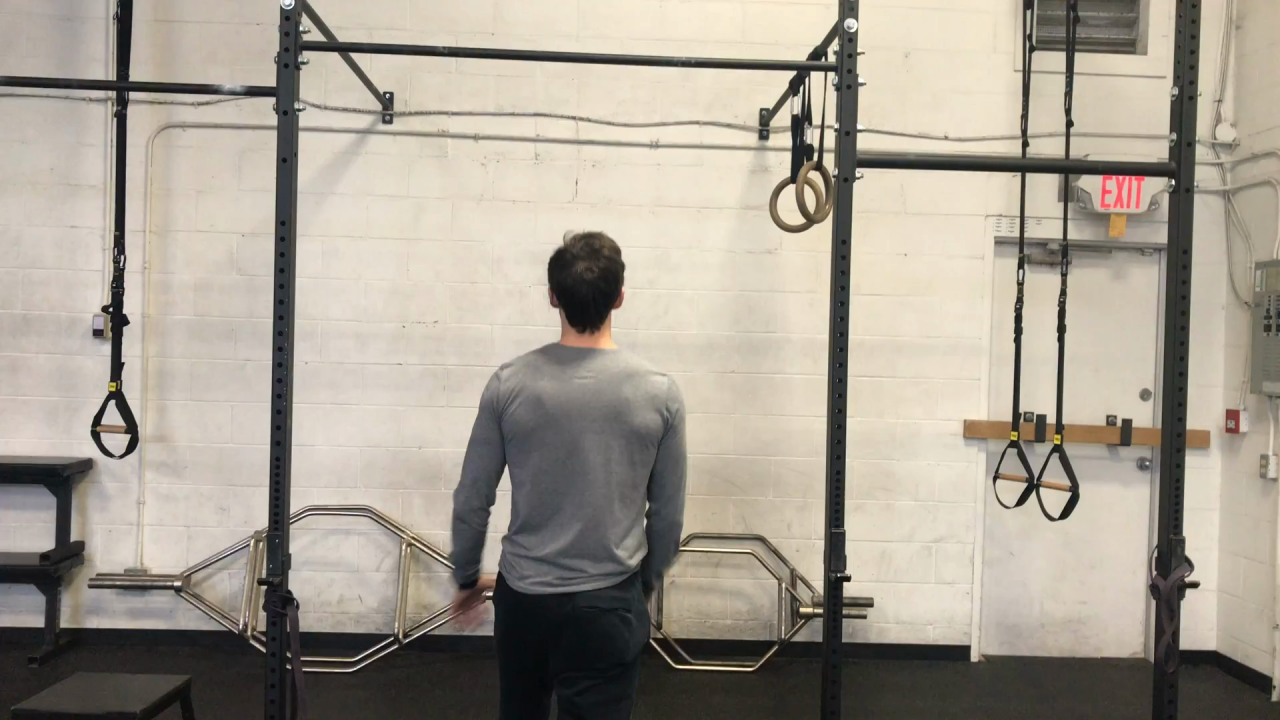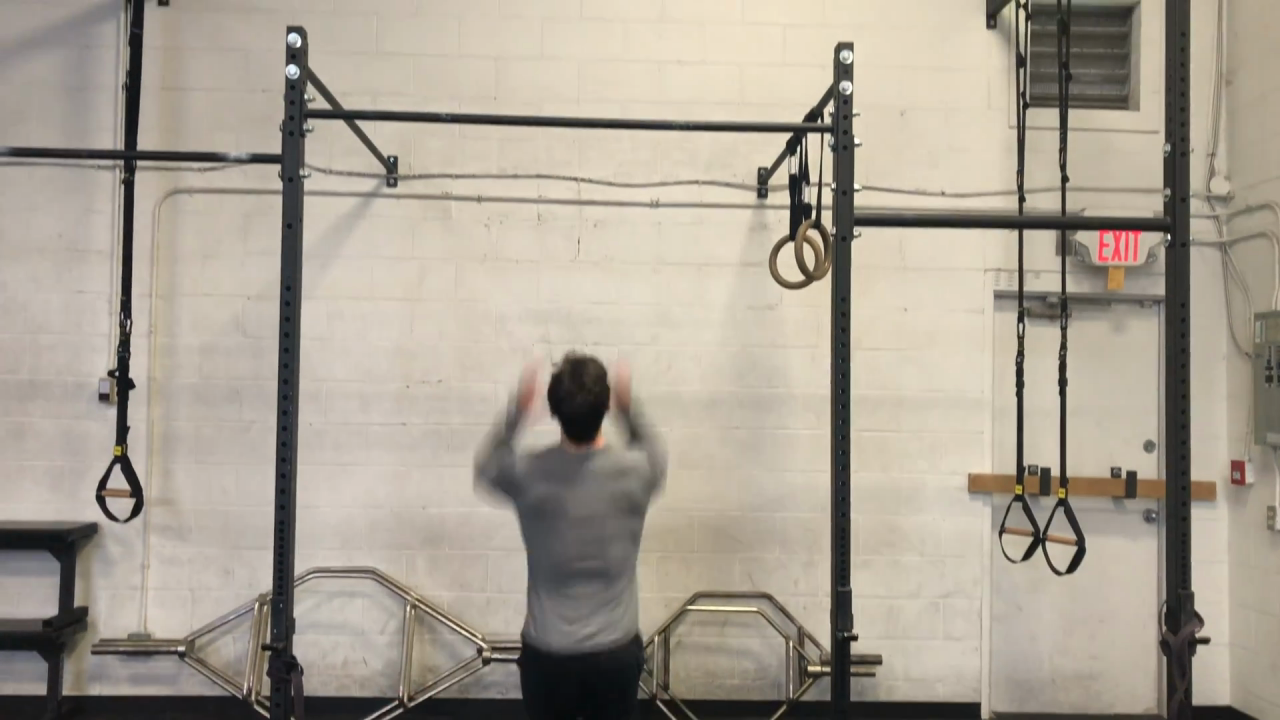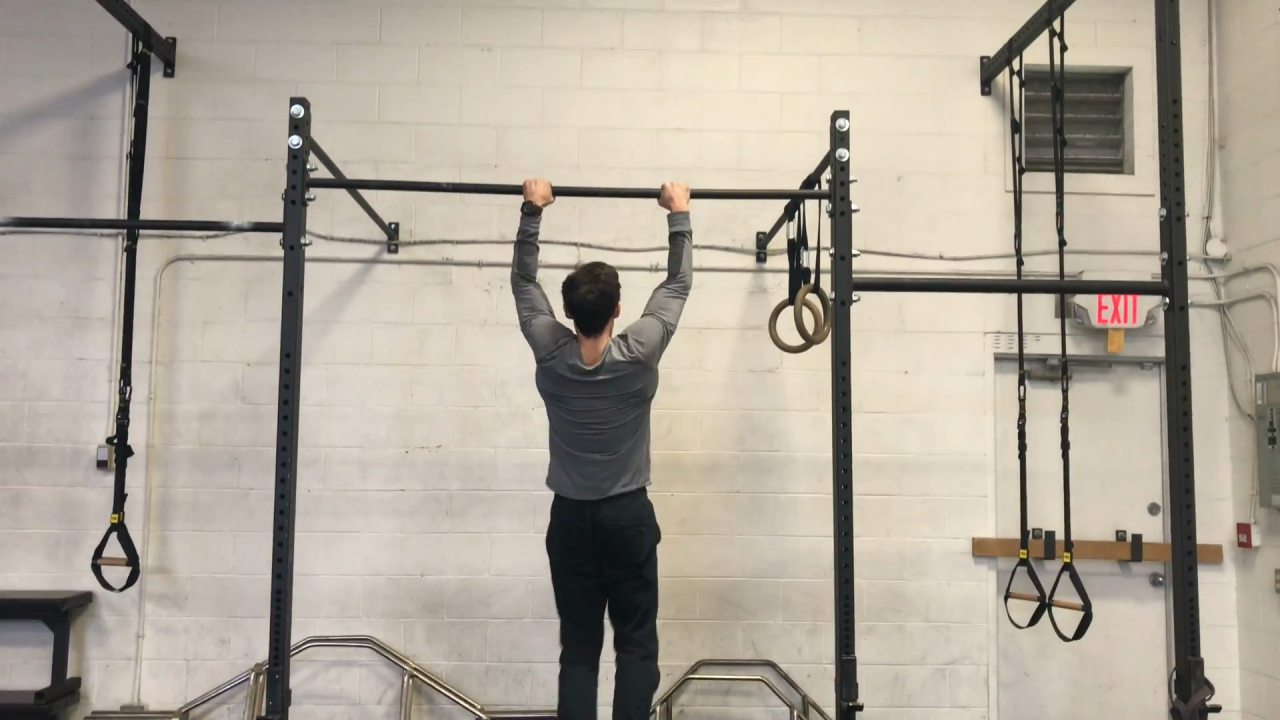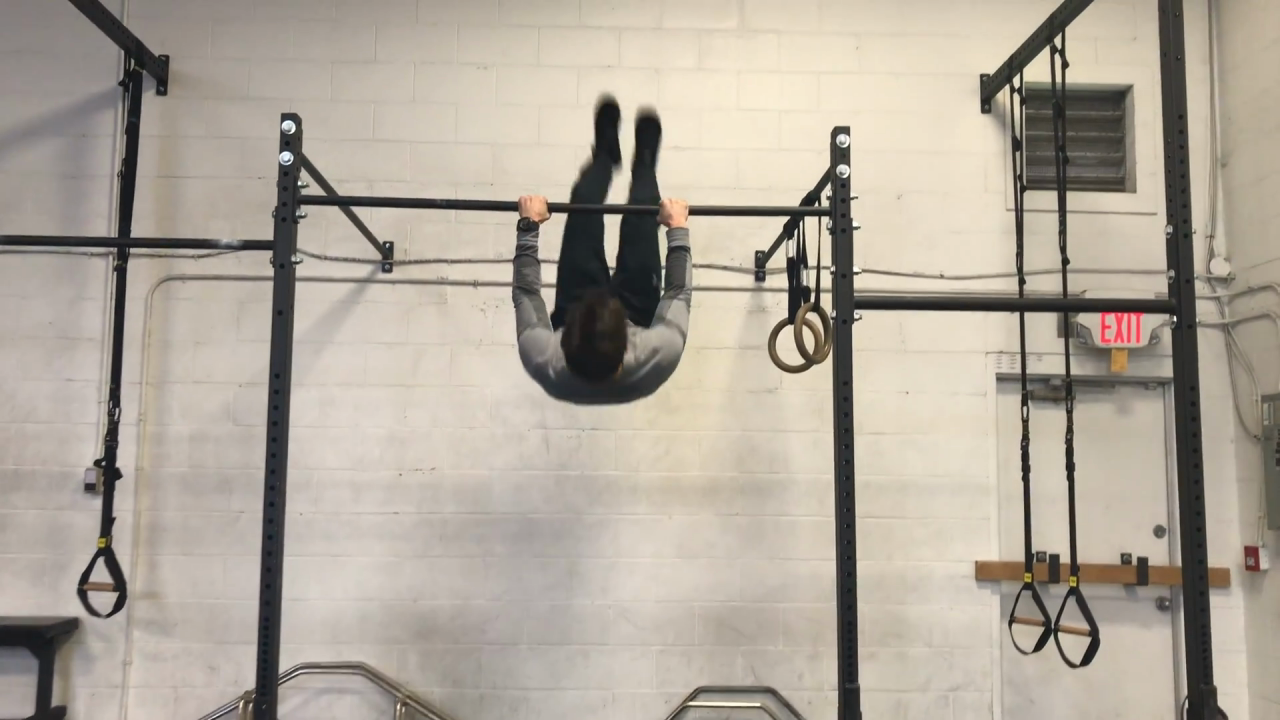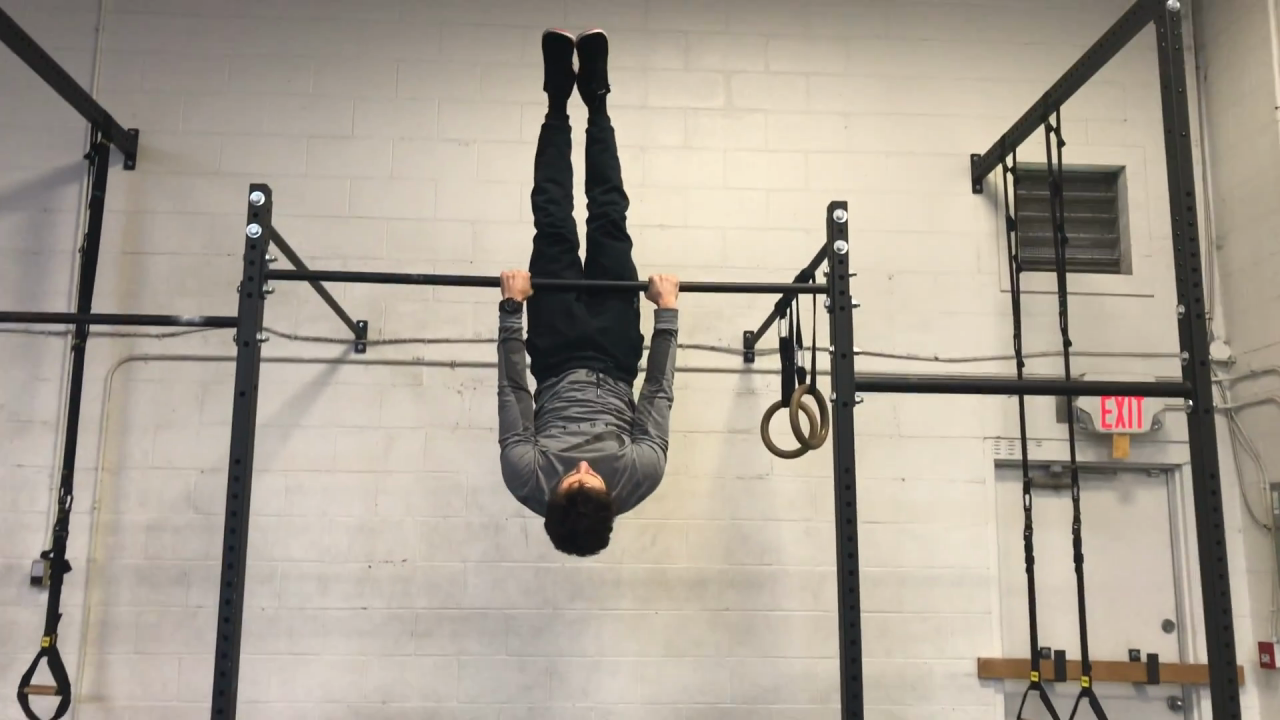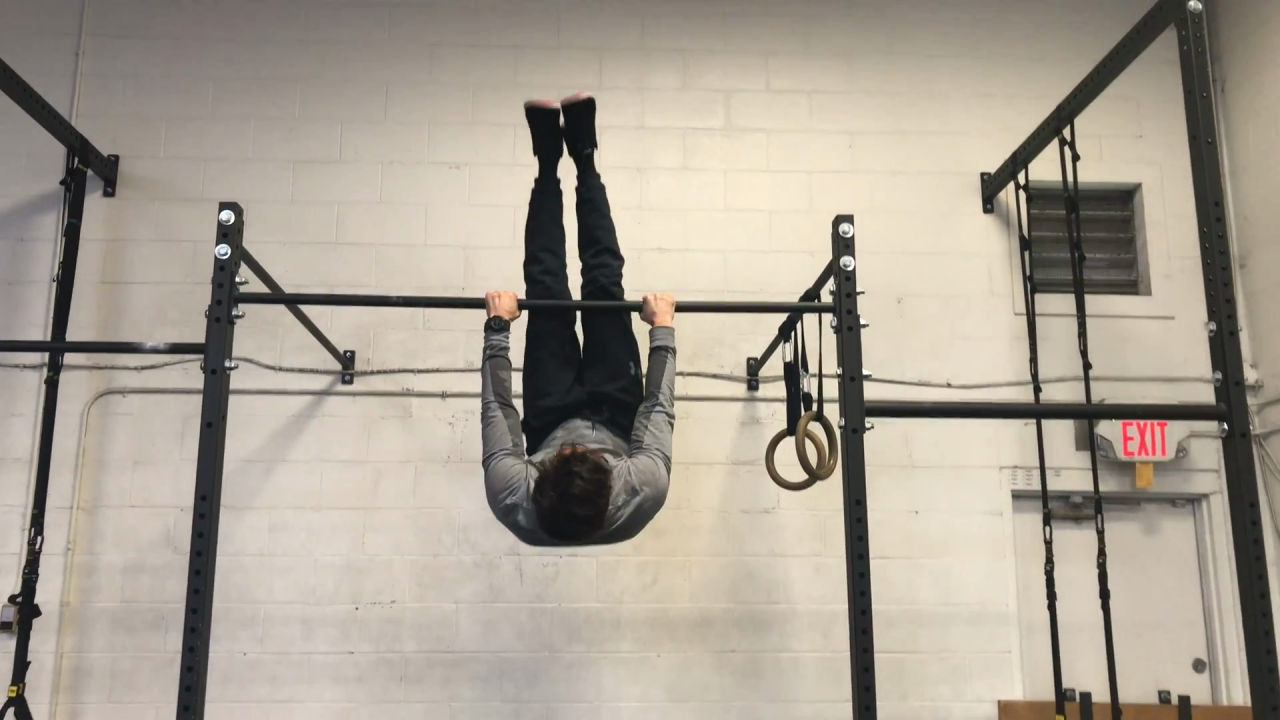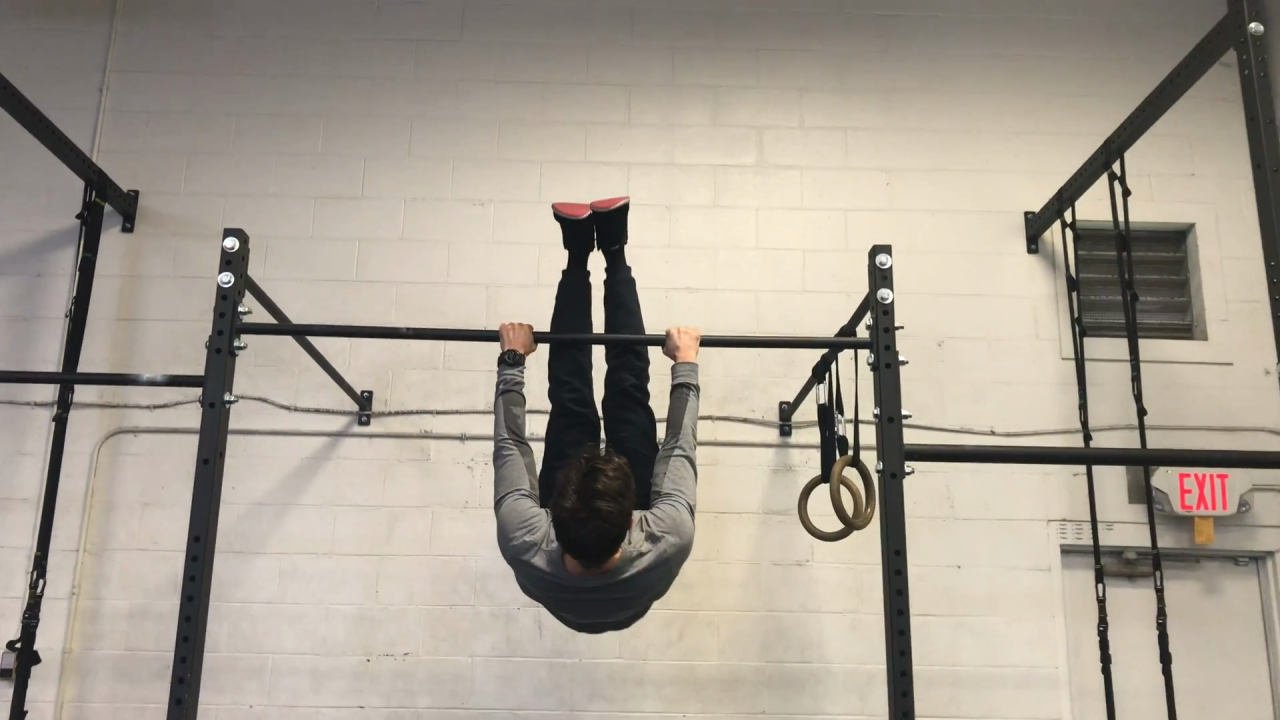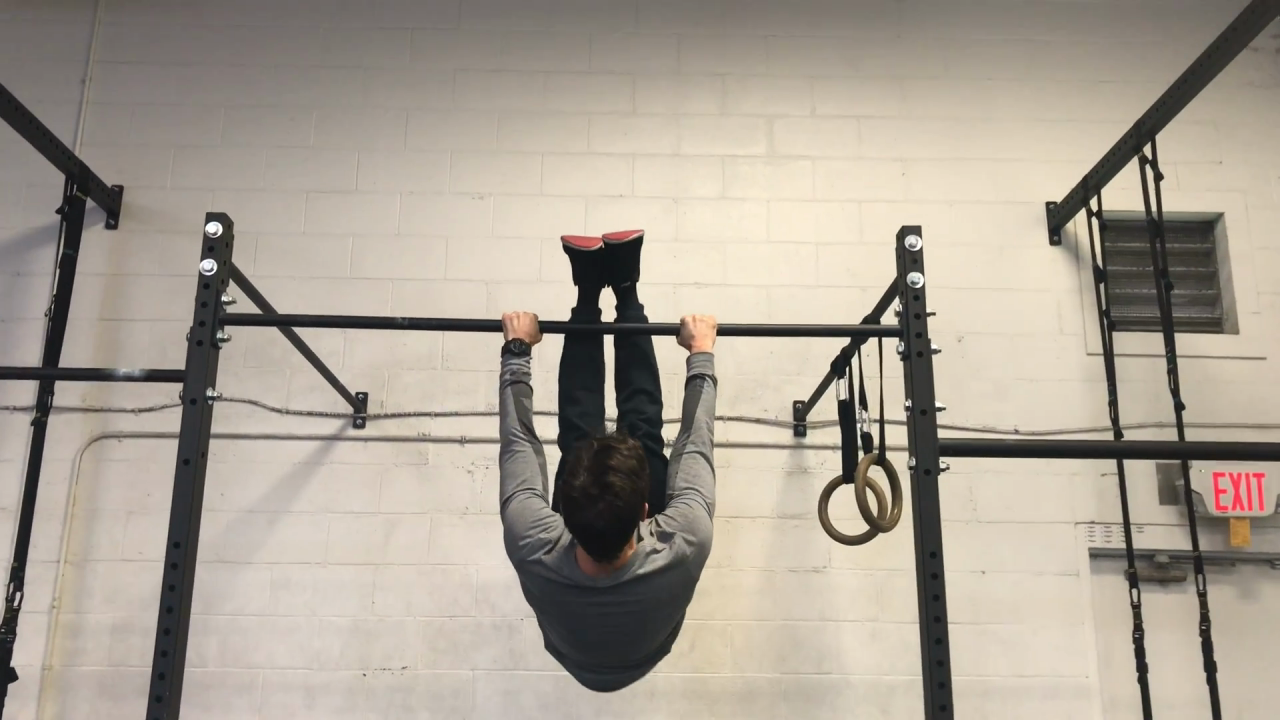
dt=0.7s
person 1, frame 1
left shoulder: (509, 383)
right shoulder: (658, 393)
left elbow: (472, 496)
right elbow: (668, 513)
left wrist: (466, 576)
right wrist: (645, 587)
left hip: (522, 599)
right hip: (608, 605)
person 1, frame 2
left shoulder: (524, 474)
right shoulder: (639, 471)
left elbow: (485, 468)
left wrist: (515, 413)
right wrist: (629, 411)
left hip: (546, 656)
right hip: (616, 655)
person 1, frame 3
left shoulder: (549, 352)
right shoulder: (640, 353)
left elbow: (523, 280)
right elbow: (678, 283)
left wrist: (531, 210)
right wrist: (679, 215)
left hip: (569, 518)
right hip: (629, 515)
left knee: (578, 648)
right knee: (638, 649)
person 1, frame 4
left shoulder: (547, 365)
right shoulder: (655, 360)
left elbow: (525, 293)
right elbow: (679, 296)
left wrist: (529, 226)
right wrist: (678, 232)
left hip: (574, 328)
left knee: (583, 209)
right knee: (641, 217)
left ankle: (605, 154)
right ankle: (644, 155)
person 1, frame 5
left shoulder: (527, 482)
right shoulder: (640, 478)
left elbow: (512, 390)
right elbow: (658, 392)
left wrist: (511, 309)
right wrist: (666, 312)
left hip: (558, 361)
right hip: (611, 364)
left knee: (554, 232)
right knee: (608, 228)
left ankle: (560, 100)
right ankle: (594, 99)
person 1, frame 6
left shoulder: (514, 505)
right shoulder: (640, 499)
left elbow: (496, 408)
right elbow: (658, 408)
left wrist: (498, 328)
right wrist: (662, 332)
left hip: (550, 423)
right hip: (614, 423)
left knee: (548, 301)
right knee: (605, 294)
left ankle: (550, 163)
right ankle: (583, 158)
person 1, frame 7
left shoulder: (527, 550)
right shoulder: (665, 547)
left elbow: (510, 445)
right elbow: (679, 447)
left wrist: (512, 361)
right wrist: (685, 367)
left knee: (570, 404)
right knee: (629, 396)
left ankle: (578, 255)
right ankle: (613, 254)
person 1, frame 8
left shoulder: (535, 550)
right shoulder: (682, 550)
left elbow: (518, 442)
right elbow: (695, 447)
left wrist: (517, 352)
right wrist: (701, 357)
left knee: (577, 439)
right knee: (643, 436)
